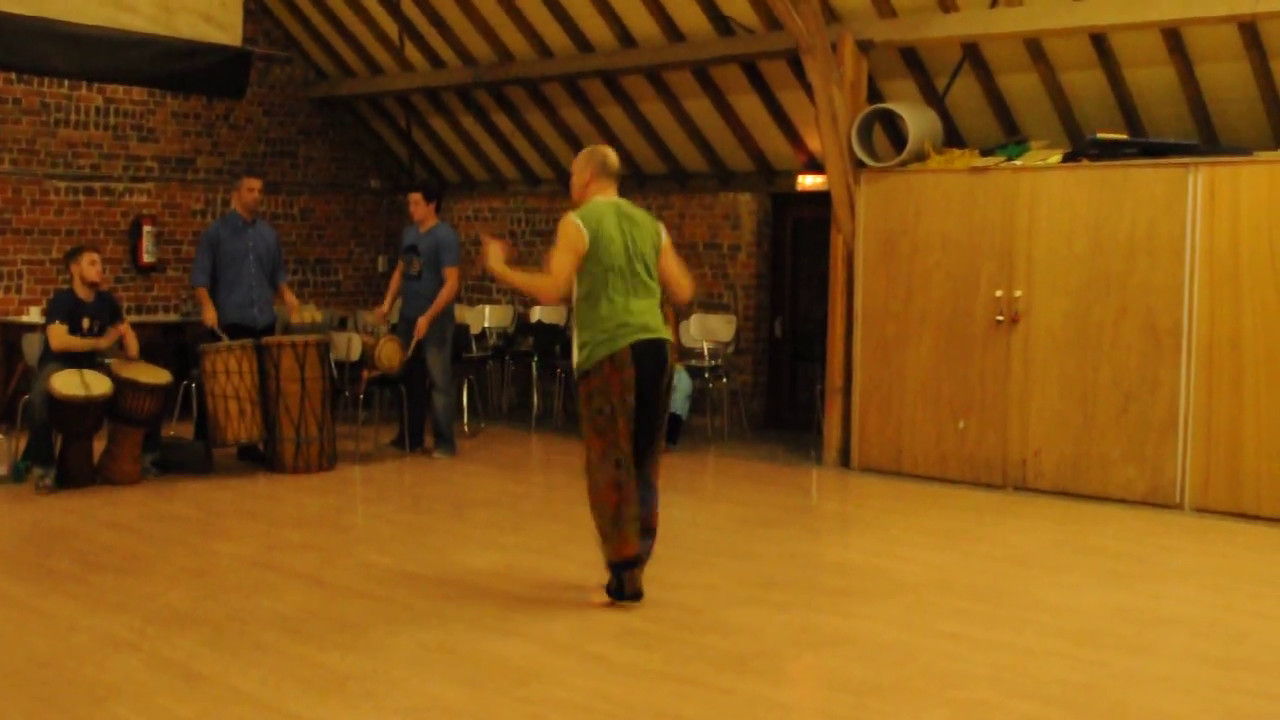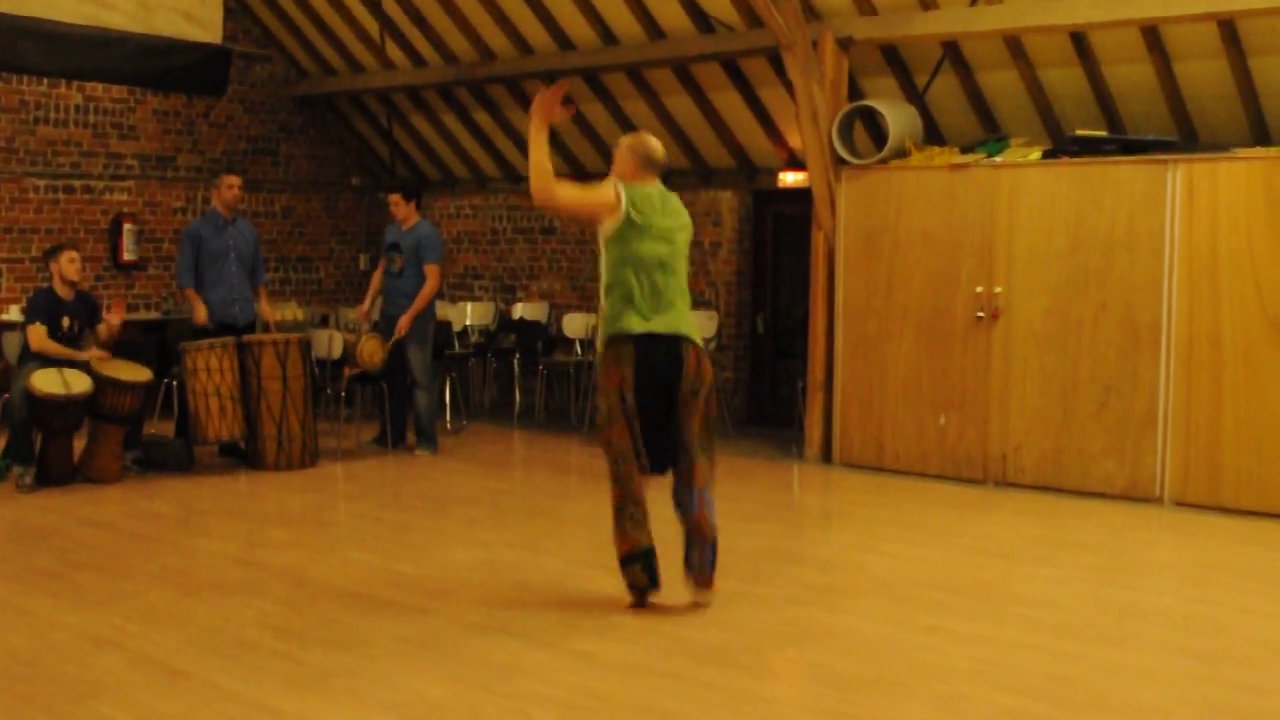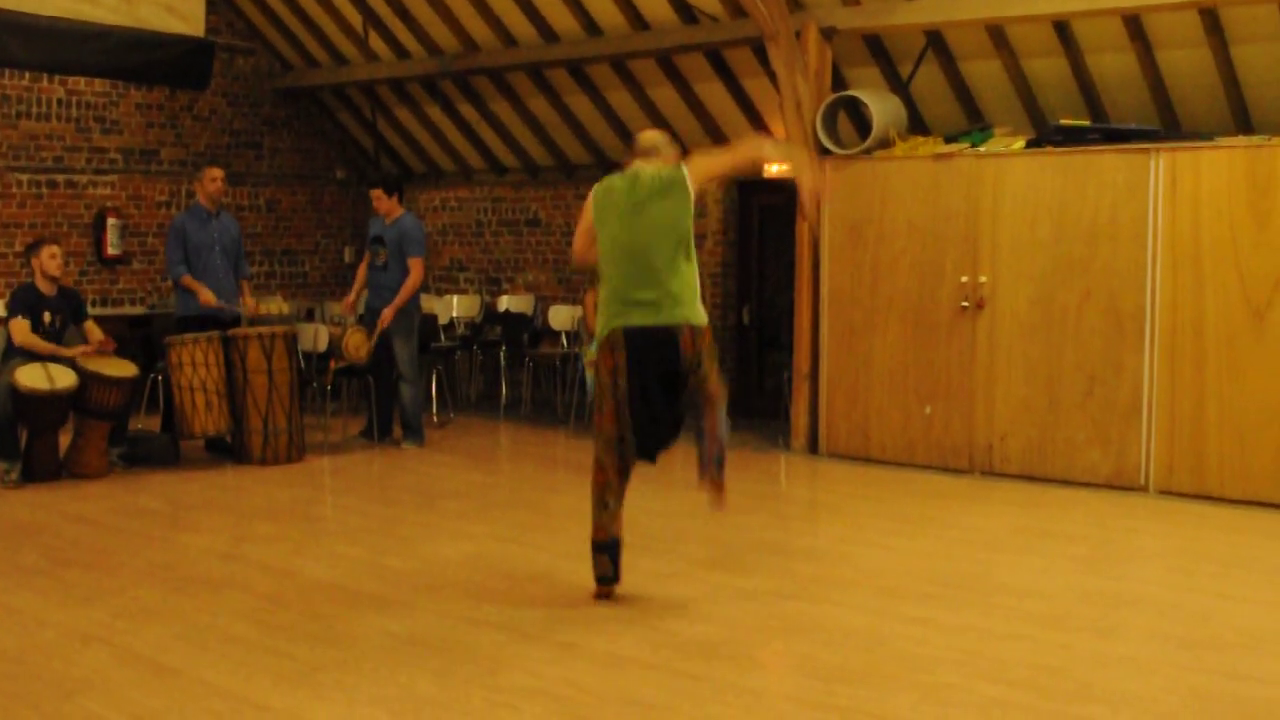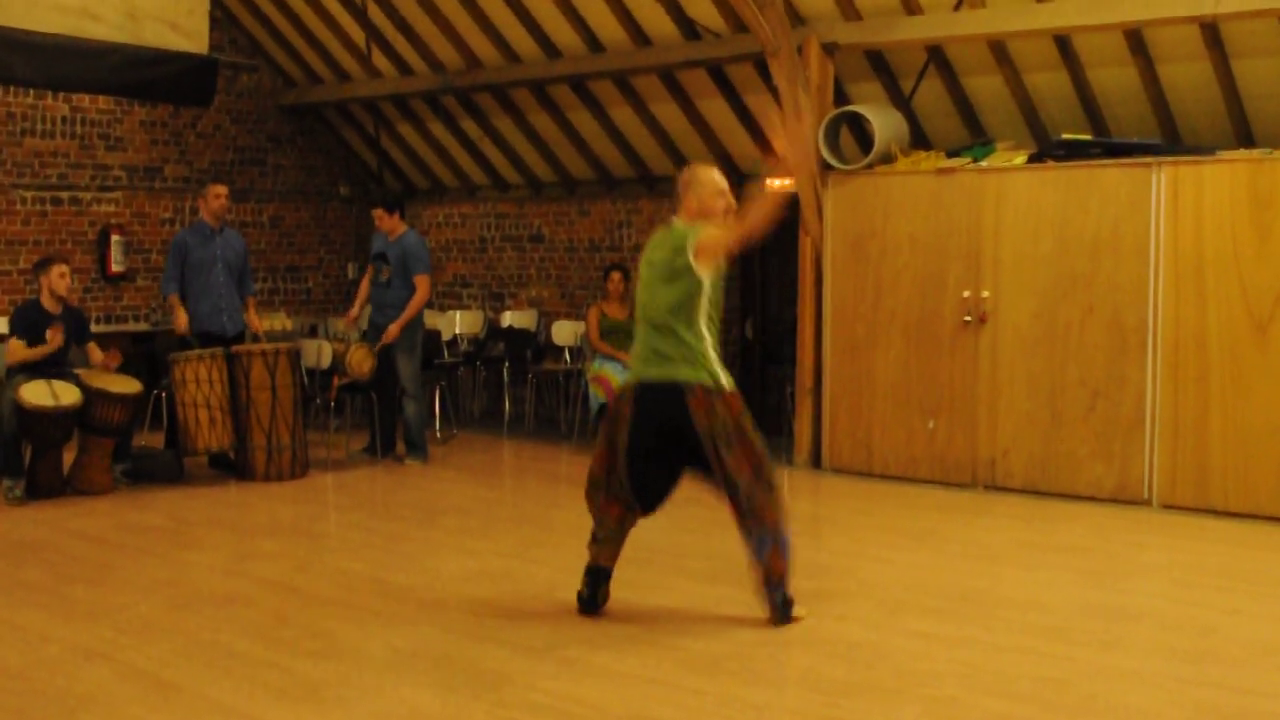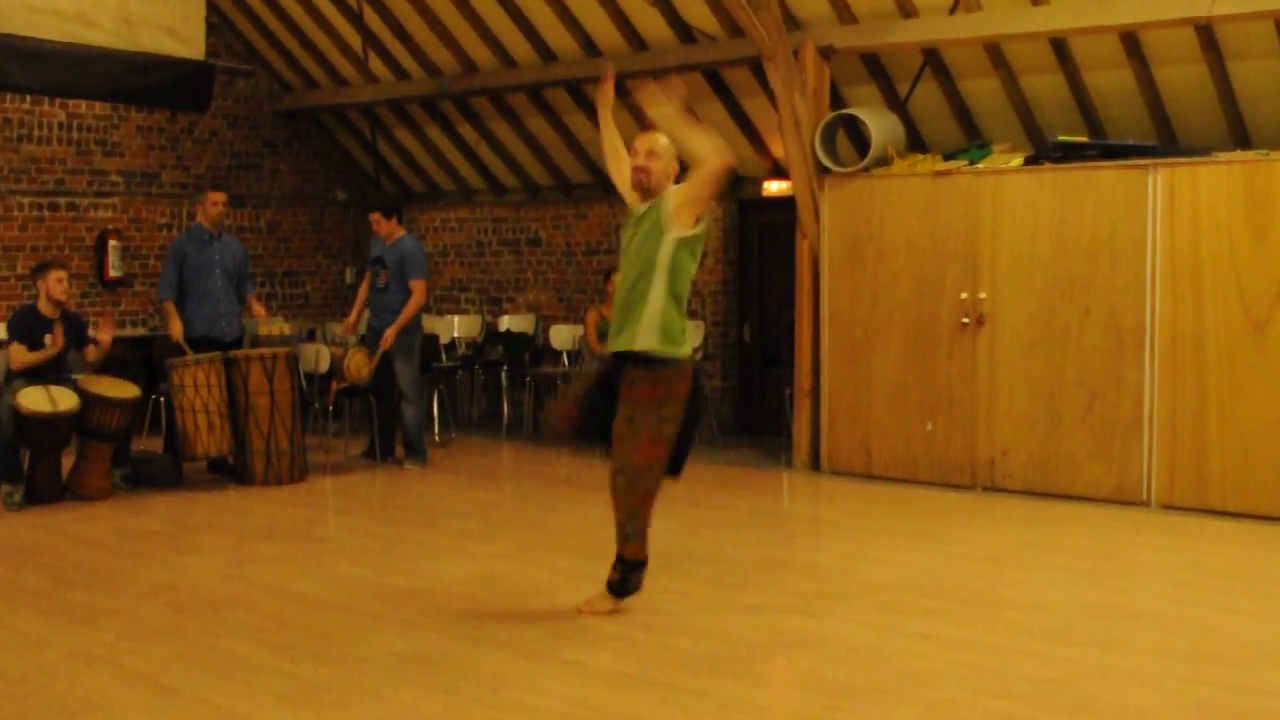
dt=0.4s
person 1, frame 1
left shoulder: (577, 222)
right shoulder: (649, 224)
left elbow: (551, 289)
right elbow: (682, 292)
left wrist: (499, 268)
left hip: (610, 355)
right hip: (655, 347)
left knee: (609, 470)
right knee: (639, 460)
left ankle: (624, 578)
right ankle: (640, 551)
person 1, frame 2
left shoulder: (616, 197)
right shoulder: (677, 213)
left elbow: (545, 194)
left wrist: (538, 127)
left hip: (629, 344)
right hip: (683, 344)
left knee: (628, 465)
right knee: (692, 462)
left ankle: (641, 576)
right ankle: (700, 564)
person 1, frame 3
left shoulder: (602, 194)
right shoulder: (679, 178)
left elbow: (580, 251)
right elbow: (749, 150)
right wrist: (800, 163)
left hip: (622, 335)
right hip: (680, 328)
left knee: (614, 454)
right knee: (707, 390)
left ankle: (606, 565)
right ankle: (712, 462)
person 1, frame 4
left shoulder: (659, 243)
right shoulder: (701, 241)
right elbow: (749, 225)
left hip: (644, 390)
right hip: (696, 389)
left knee: (613, 489)
right knee: (755, 488)
left ankle: (594, 588)
right ankle: (778, 599)
person 1, frame 5
left shoulder: (684, 205)
right shoulder: (637, 205)
left elbow: (720, 159)
right elbow: (612, 158)
left wrist: (671, 112)
right wrist: (605, 111)
left hip: (656, 359)
right hip: (631, 354)
left knee: (634, 468)
right knee: (569, 417)
left ankle: (624, 578)
person 2, frame 1
left shoulder: (269, 233)
right shoulder: (216, 231)
left elbow: (277, 271)
right elbow: (201, 273)
left wrist: (285, 293)
right wrist: (207, 306)
left hip: (263, 320)
right hip: (228, 321)
left ankle: (249, 443)
right ankle: (202, 443)
person 2, frame 2
left shoulder: (249, 231)
right shoulder: (197, 230)
left elbow: (257, 272)
right elbow: (184, 273)
left wrist: (262, 302)
right wrist: (197, 304)
left hip: (243, 318)
right hip: (210, 320)
left ankle: (230, 440)
right ankle: (183, 441)
person 2, frame 3
left shoulder: (232, 224)
right shoulder: (182, 223)
right elbow: (174, 266)
left wrist: (246, 293)
right wrist: (199, 289)
left hip: (227, 312)
right hip: (193, 313)
left ankle: (216, 435)
right ankle: (169, 437)
person 2, frame 4
left shoulder: (237, 240)
right shoulder: (184, 239)
left elbow: (245, 281)
right elbow: (170, 281)
left wrist: (251, 312)
right wrist: (179, 310)
left hip: (232, 328)
right hip: (197, 330)
left ankle: (220, 451)
right ankle: (173, 453)
person 2, frame 5
left shoulder: (235, 245)
right shoulder: (182, 245)
left elbow: (244, 282)
right elbow: (167, 286)
left wrist: (253, 304)
right wrist: (173, 318)
left hip: (230, 333)
right hip: (195, 334)
left ankle: (219, 456)
right ankle: (171, 457)
person 3, frame 1
left shoulder: (445, 236)
right shoulder: (408, 232)
left elbow: (452, 284)
left wrist: (428, 317)
right wrist: (388, 302)
left hip: (435, 320)
right hip: (407, 317)
left knee: (439, 381)
right knee: (407, 379)
left ankle: (445, 442)
right ankle: (410, 437)
person 3, frame 2
left shoulder: (427, 234)
right shoulder: (390, 231)
left elbow: (432, 281)
left wrist: (410, 315)
right wrist: (369, 301)
left hip: (416, 318)
right hip: (388, 315)
left knee: (420, 378)
right knee: (389, 376)
left ankle: (427, 439)
right ankle: (392, 435)
person 3, frame 3
left shoulder: (410, 227)
right shoulder: (374, 223)
left elbow: (416, 274)
left wrist: (393, 308)
right wrist: (354, 293)
left hip: (401, 311)
right hip: (373, 308)
left knee: (405, 372)
right knee: (375, 370)
left ankle: (413, 432)
right ankle: (378, 428)
person 3, frame 4
left shoulder: (413, 244)
right shoulder: (377, 239)
left elbow: (423, 290)
left wrist: (400, 324)
right wrist: (357, 308)
left hip: (405, 327)
right hip: (376, 324)
left knee: (409, 387)
right knee: (378, 385)
left ankle: (416, 448)
right ankle: (381, 444)
person 3, frame 5
left shoulder: (411, 248)
right shoulder: (376, 244)
left elbow: (419, 295)
left wrist: (395, 329)
right wrist: (355, 313)
left hip: (403, 332)
right hip: (375, 328)
left knee: (408, 392)
right knee: (377, 389)
left ankle: (415, 453)
right ankle: (381, 448)
person 4, frame 1
left shoulder: (107, 301)
right shoulder: (61, 300)
left elbow: (127, 334)
right elbow: (58, 342)
left wrist: (132, 353)
right wrist: (102, 343)
left hip: (92, 365)
right hip: (58, 365)
right knee: (40, 395)
left ankle: (146, 453)
right ankle: (42, 465)
person 4, frame 2
left shoulder: (86, 301)
right shoulder: (40, 300)
left elbow: (102, 336)
right elbow: (36, 343)
left wrist: (112, 328)
right wrist: (81, 354)
left hip: (71, 365)
right hip: (37, 364)
right ankle: (22, 463)
person 4, frame 3
left shoulder: (69, 296)
right shoulder: (22, 295)
left elbow: (89, 327)
left wrist: (101, 343)
right wrist: (65, 351)
left hip: (58, 360)
right hip: (22, 360)
left ankle: (113, 446)
person 4, frame 4
left shoulder: (75, 315)
right shoulder: (25, 312)
left elbow: (90, 349)
left wrist: (104, 361)
right wrist: (49, 347)
left hip: (61, 376)
right hip: (26, 376)
left ankle: (116, 463)
person 4, frame 5
left shoulder: (73, 320)
right shoulder: (22, 317)
left elbow: (90, 356)
left wrist: (103, 345)
right wrist: (53, 349)
left hip: (59, 381)
right hip: (24, 382)
left ankle: (115, 467)
